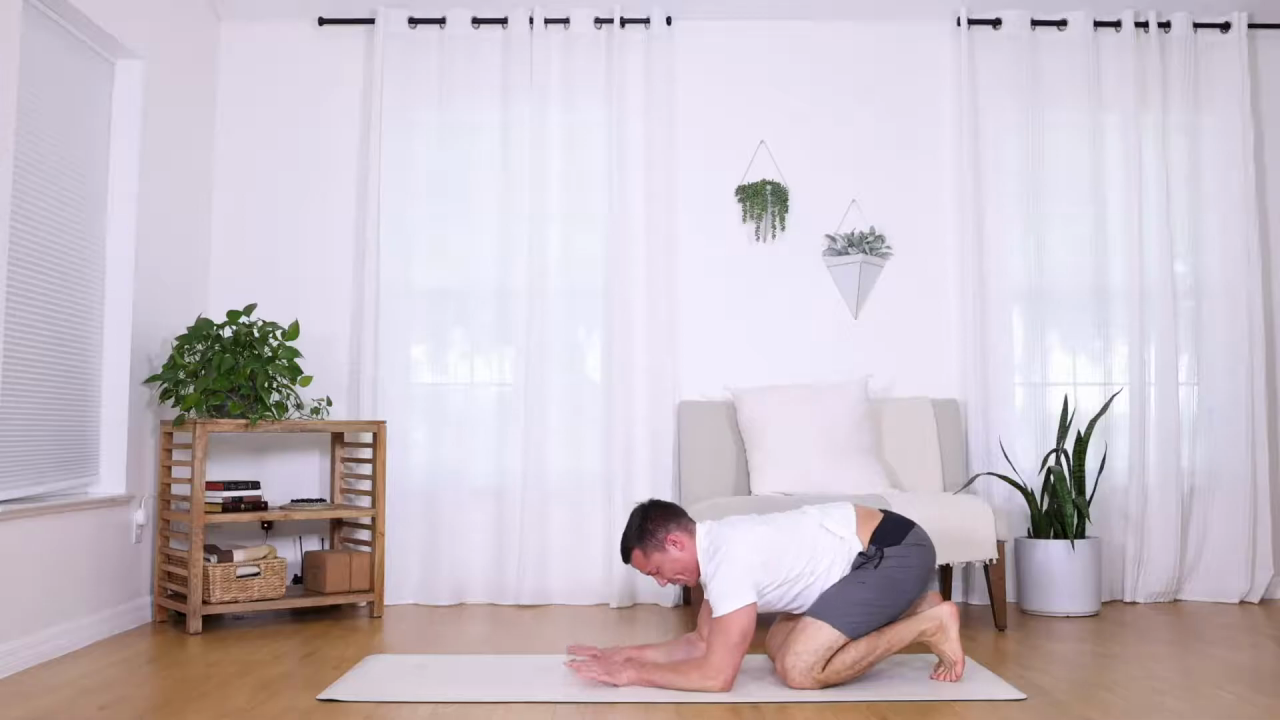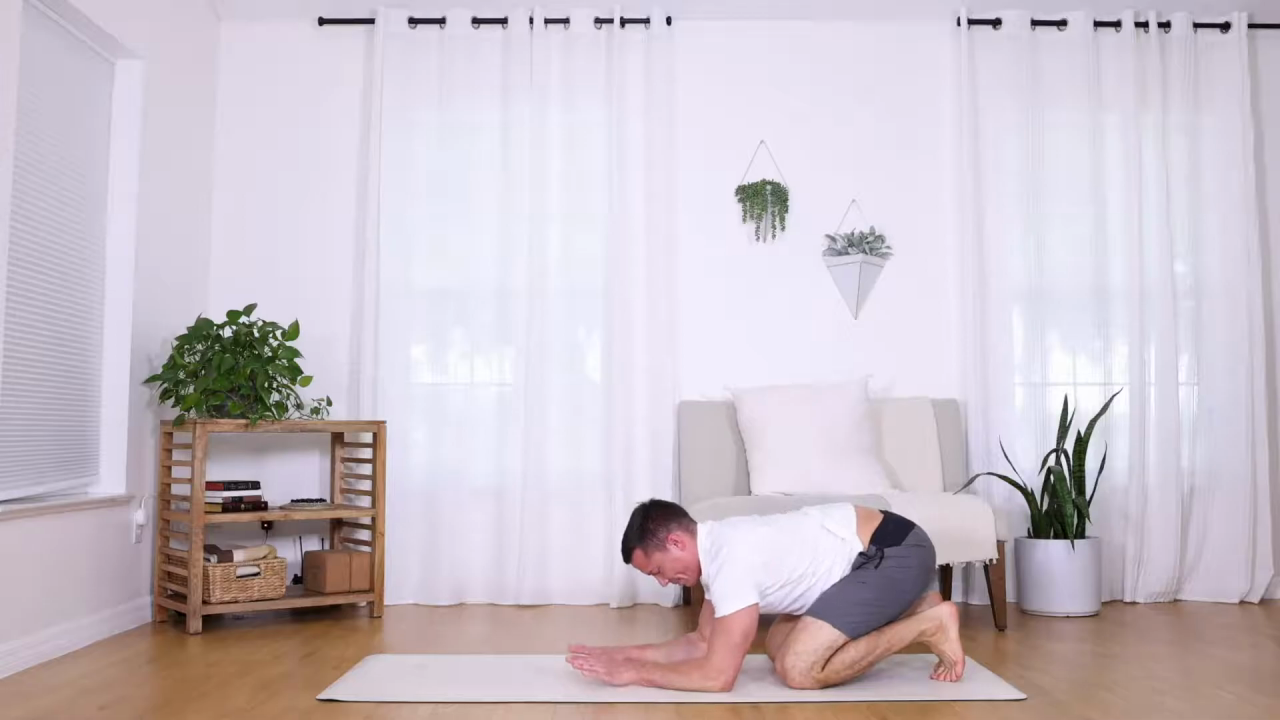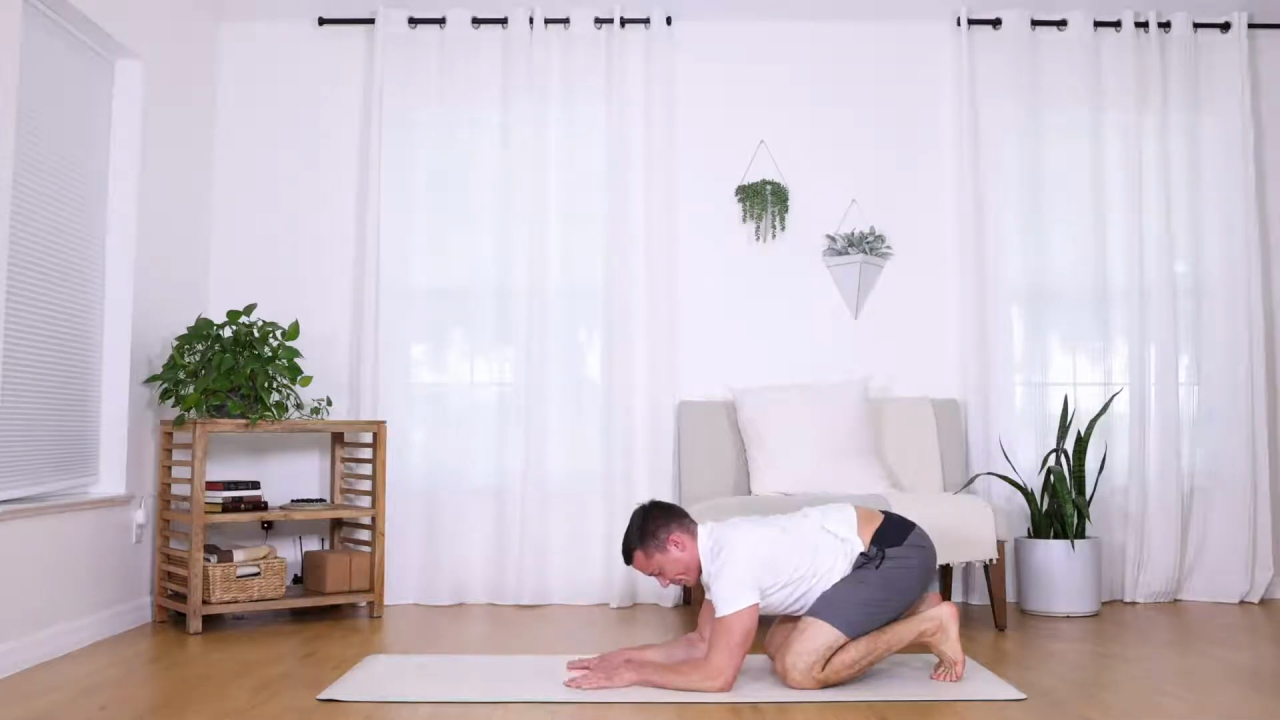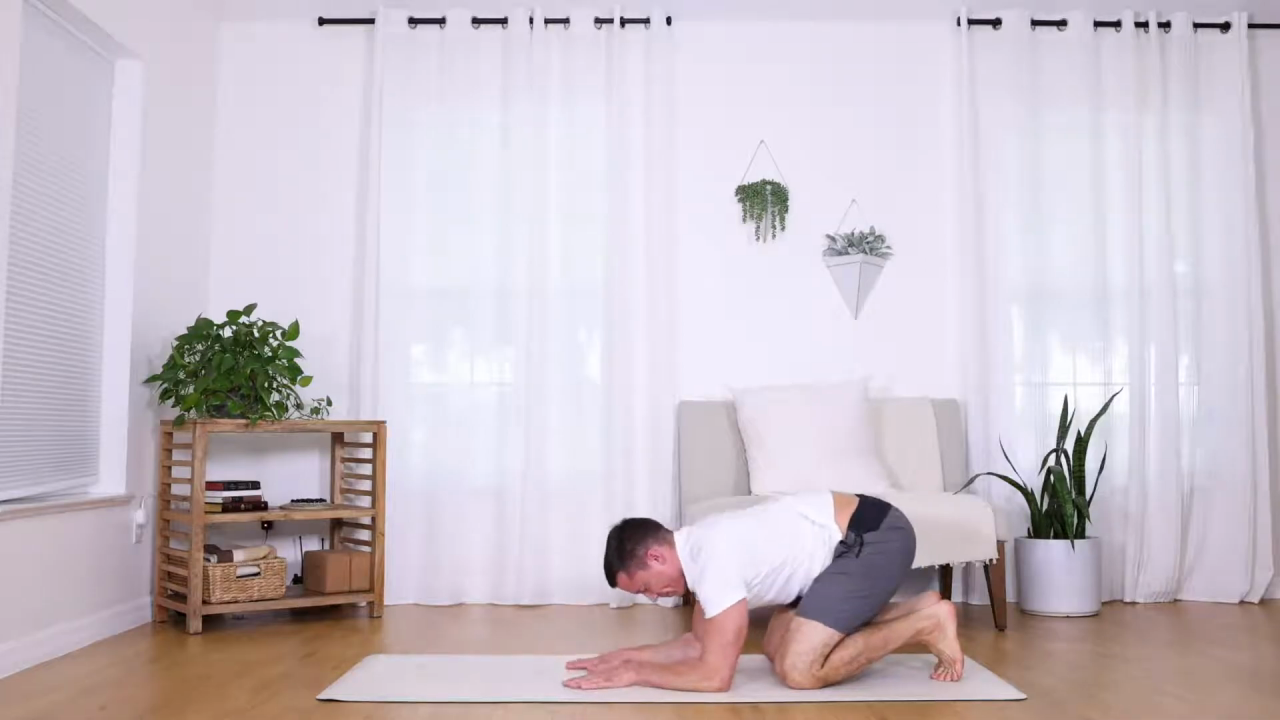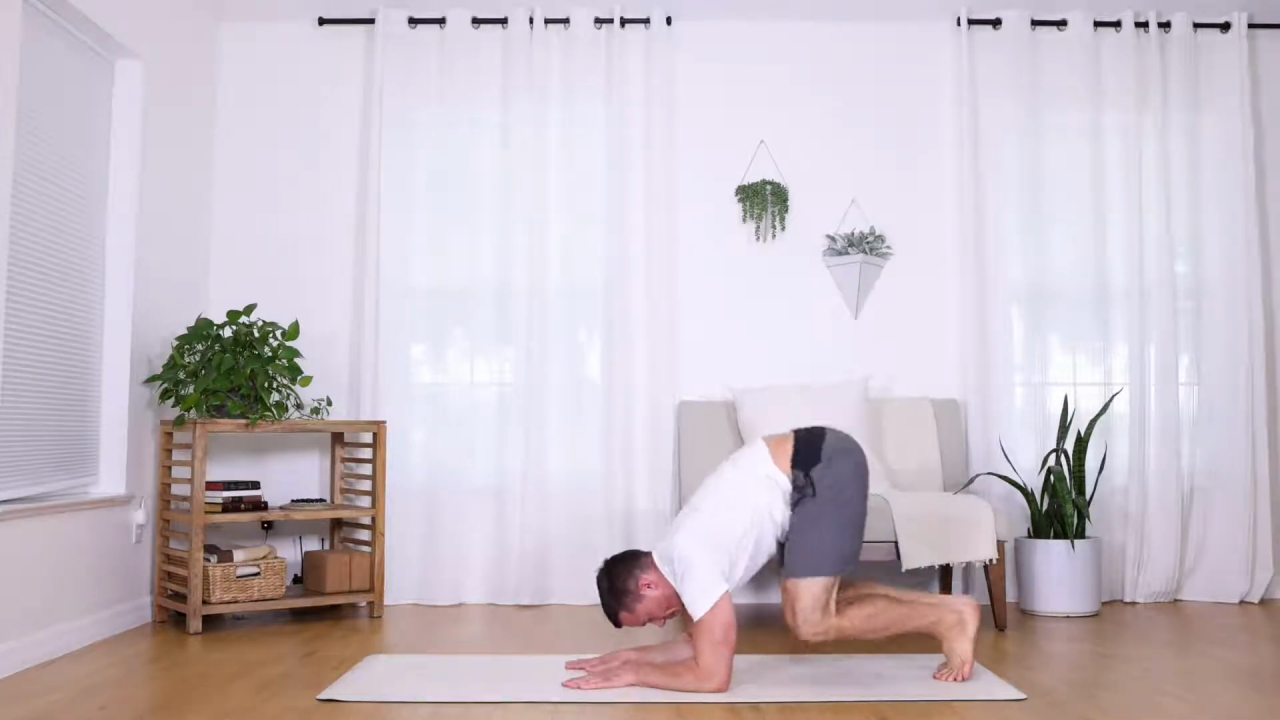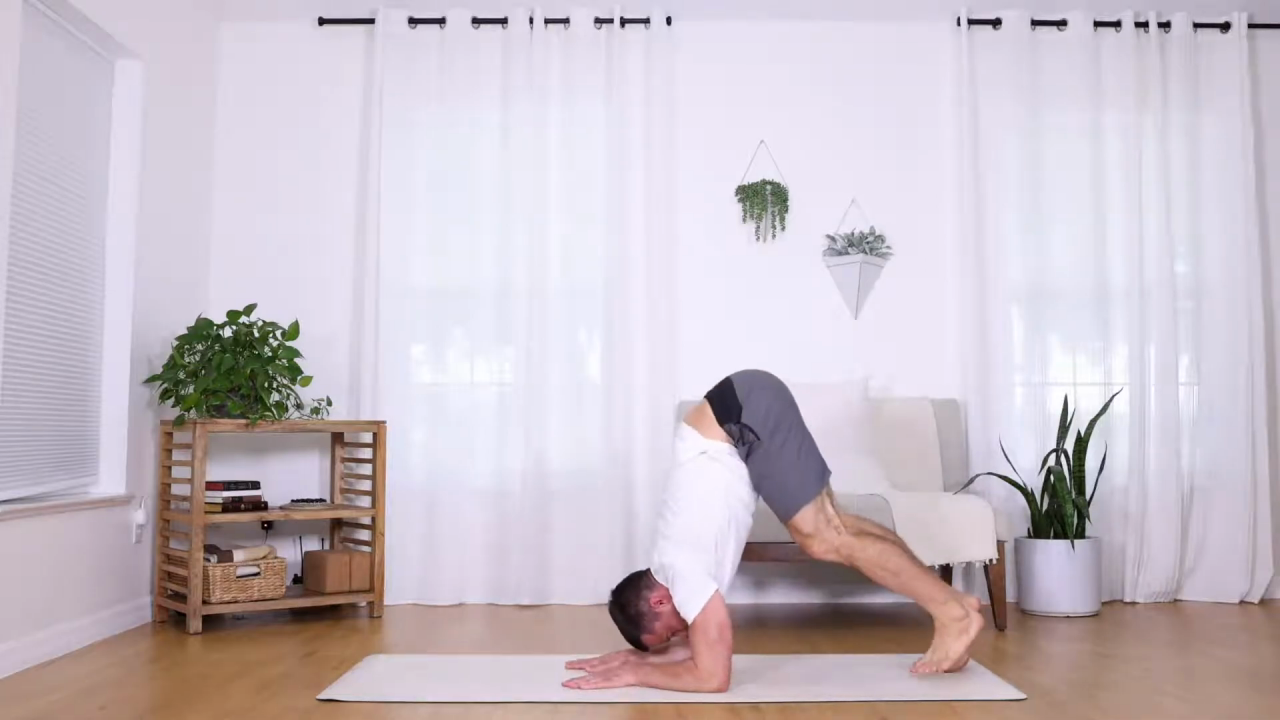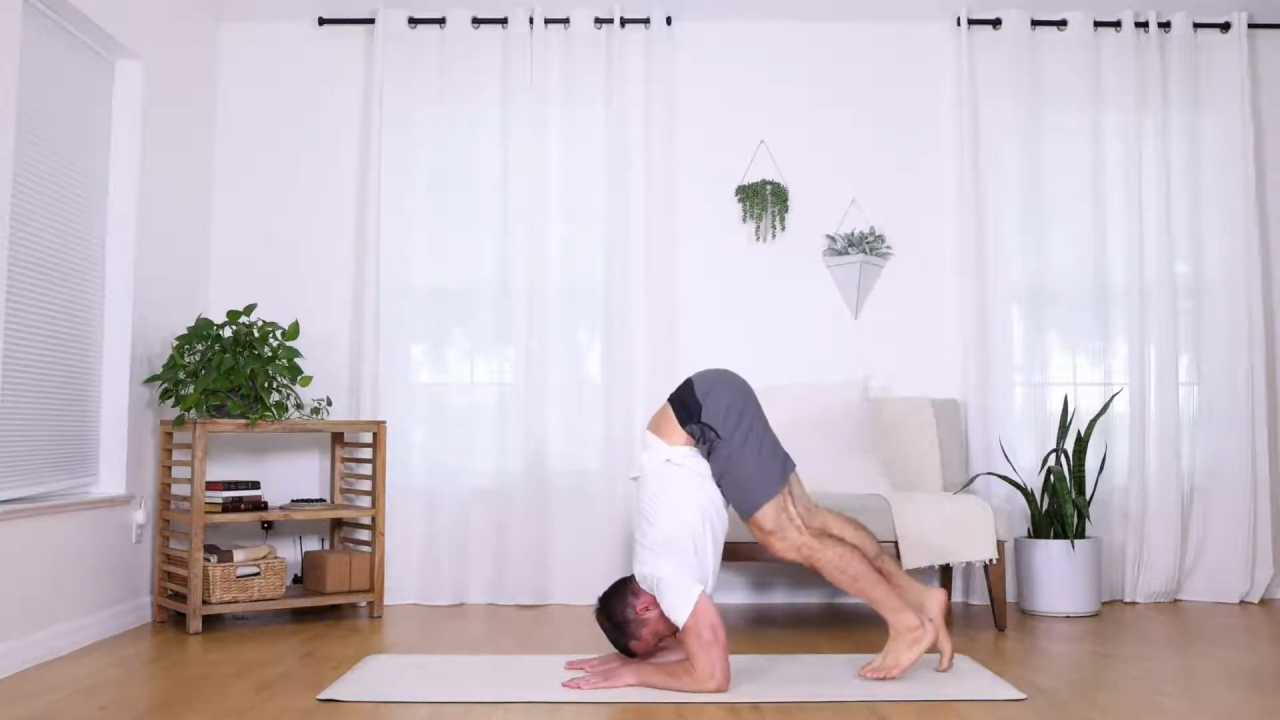
dt=0.7s
person 1, frame 1
left shoulder: (728, 559)
right shoulder: (716, 545)
left elbow: (716, 675)
right elbow: (702, 642)
left wrist: (633, 673)
right wrist: (627, 653)
left hip: (896, 552)
right hip: (873, 550)
left knee: (799, 669)
right knee: (778, 647)
left ankle: (930, 625)
right ankle: (913, 607)
person 1, frame 2
left shoulder: (730, 559)
right shoulder: (716, 544)
left elbow: (717, 675)
right elbow: (703, 642)
left wrist: (634, 673)
right wrist: (625, 653)
left hip: (896, 552)
right hip: (874, 550)
left knee: (798, 668)
right knee: (778, 646)
left ankle: (928, 624)
right ankle: (912, 607)
person 1, frame 3
left shoulder: (731, 560)
right shoulder: (717, 546)
left elbow: (717, 675)
right elbow: (703, 642)
left wrist: (634, 674)
right wrist: (624, 656)
left hip: (897, 552)
right hip: (873, 552)
left knee: (799, 668)
right knee: (779, 647)
left ankle: (929, 625)
right ankle: (911, 608)
person 1, frame 4
left shoulder: (713, 561)
right shoulder: (699, 547)
left elbow: (715, 675)
right elbow: (701, 643)
left wrist: (633, 673)
right wrist: (626, 655)
left hip: (876, 538)
right hip: (856, 537)
left knee: (799, 670)
right knee: (776, 649)
left ankle: (926, 623)
right ankle: (916, 609)
person 1, frame 5
left shoulder: (691, 564)
right shoulder: (680, 558)
left elbow: (713, 676)
right elbow: (703, 643)
left wrist: (634, 673)
right wrist: (631, 655)
left hip: (824, 466)
right hip: (813, 465)
left knee: (812, 622)
right knee: (812, 605)
left ankle: (949, 619)
right ankle: (945, 606)
person 1, frame 6
left shoulder: (682, 573)
right shoulder: (678, 566)
left elbow: (713, 676)
right elbow: (704, 642)
left wrist: (634, 673)
right wrist: (633, 656)
left hip: (746, 409)
right hip: (742, 412)
left knee: (826, 539)
right knee: (829, 531)
left ankle: (953, 614)
right ankle: (953, 603)
person 1, frame 7
left shoulder: (667, 577)
left elbow: (712, 676)
right elbow: (695, 642)
left wrist: (632, 672)
right wrist: (626, 659)
right hip: (706, 412)
left knee: (791, 539)
right knee: (806, 520)
left ankle: (908, 624)
right ankle: (920, 598)
